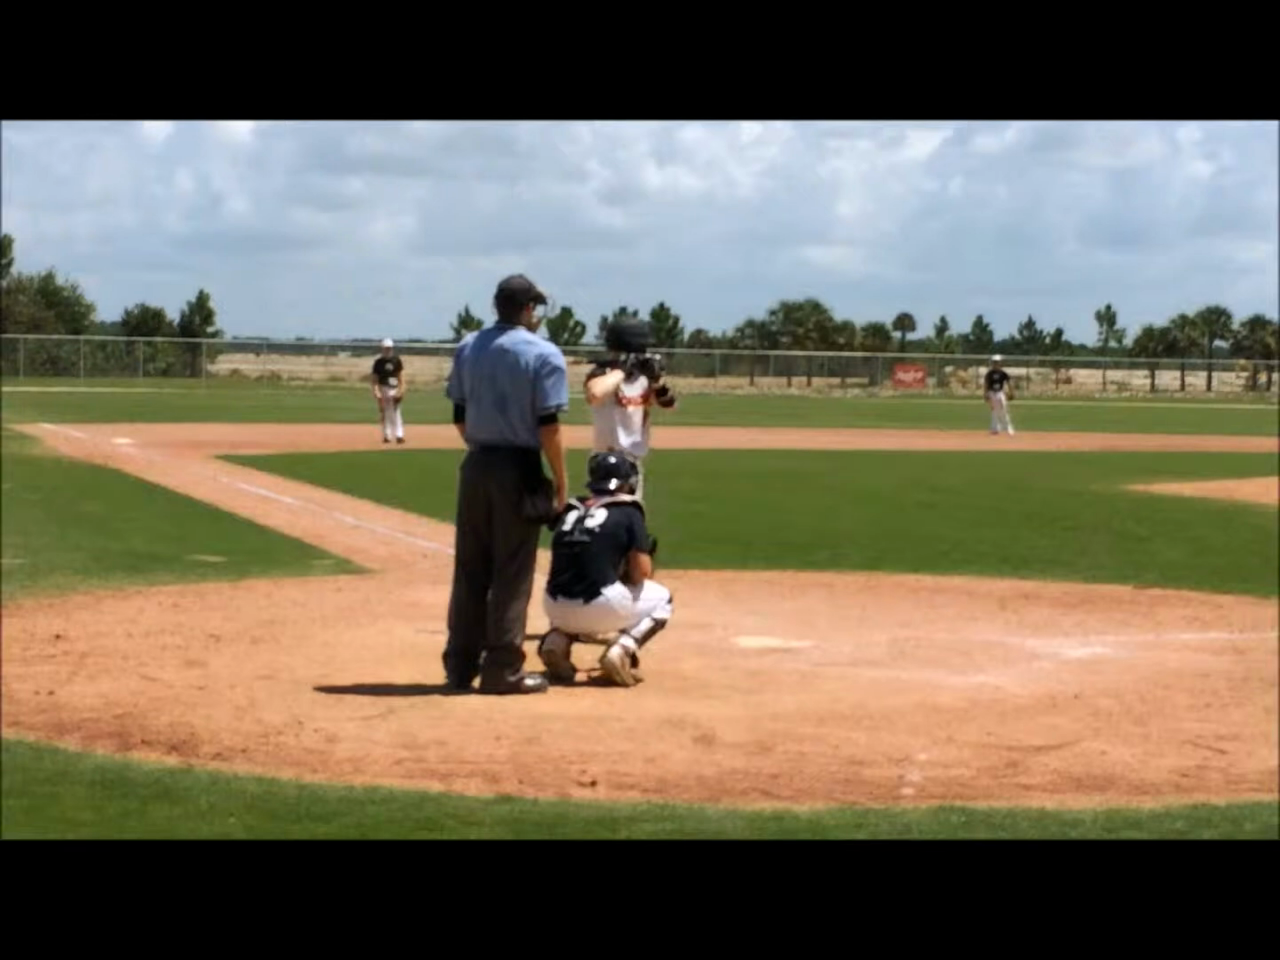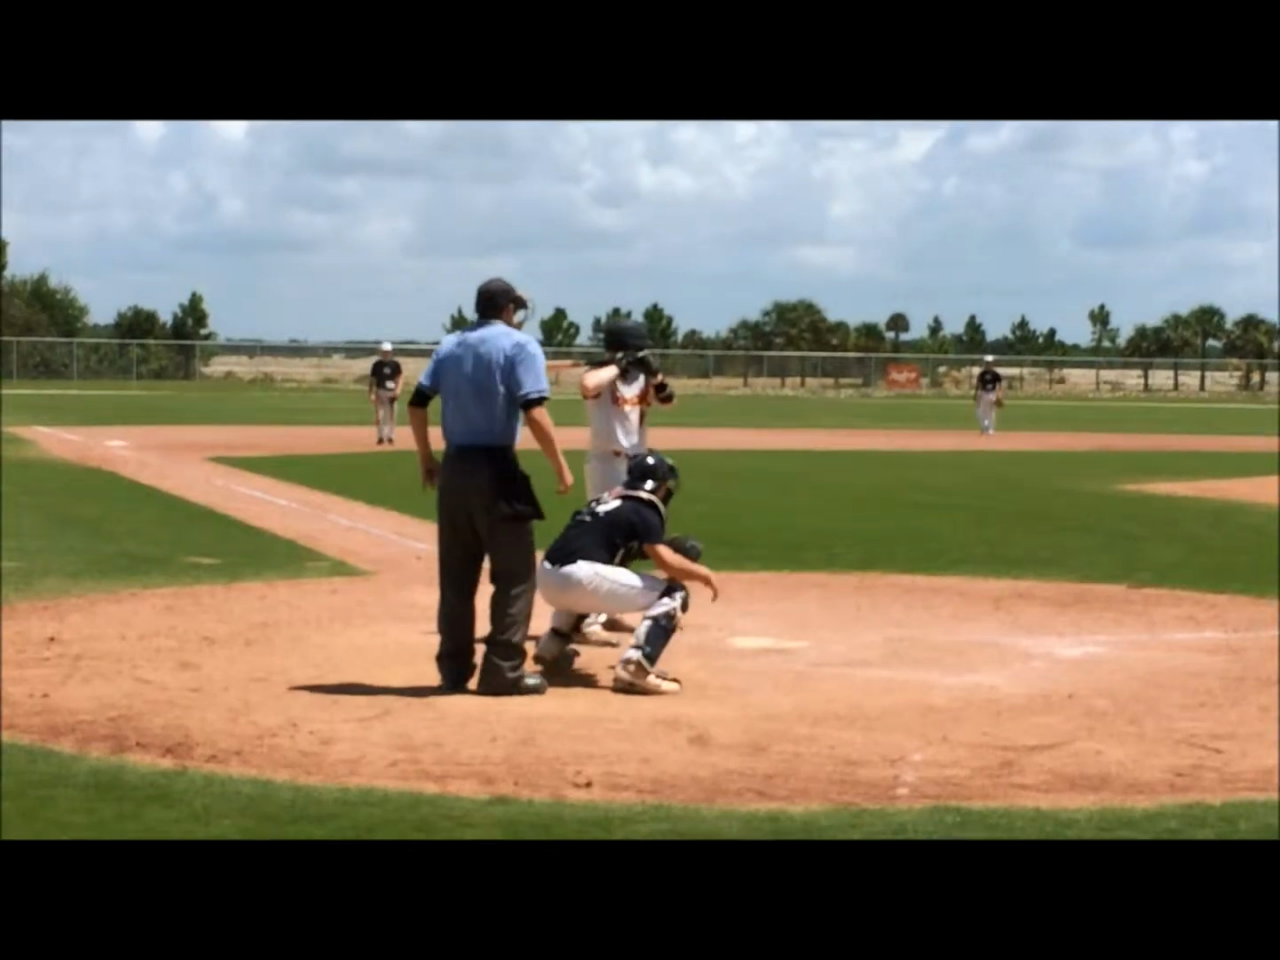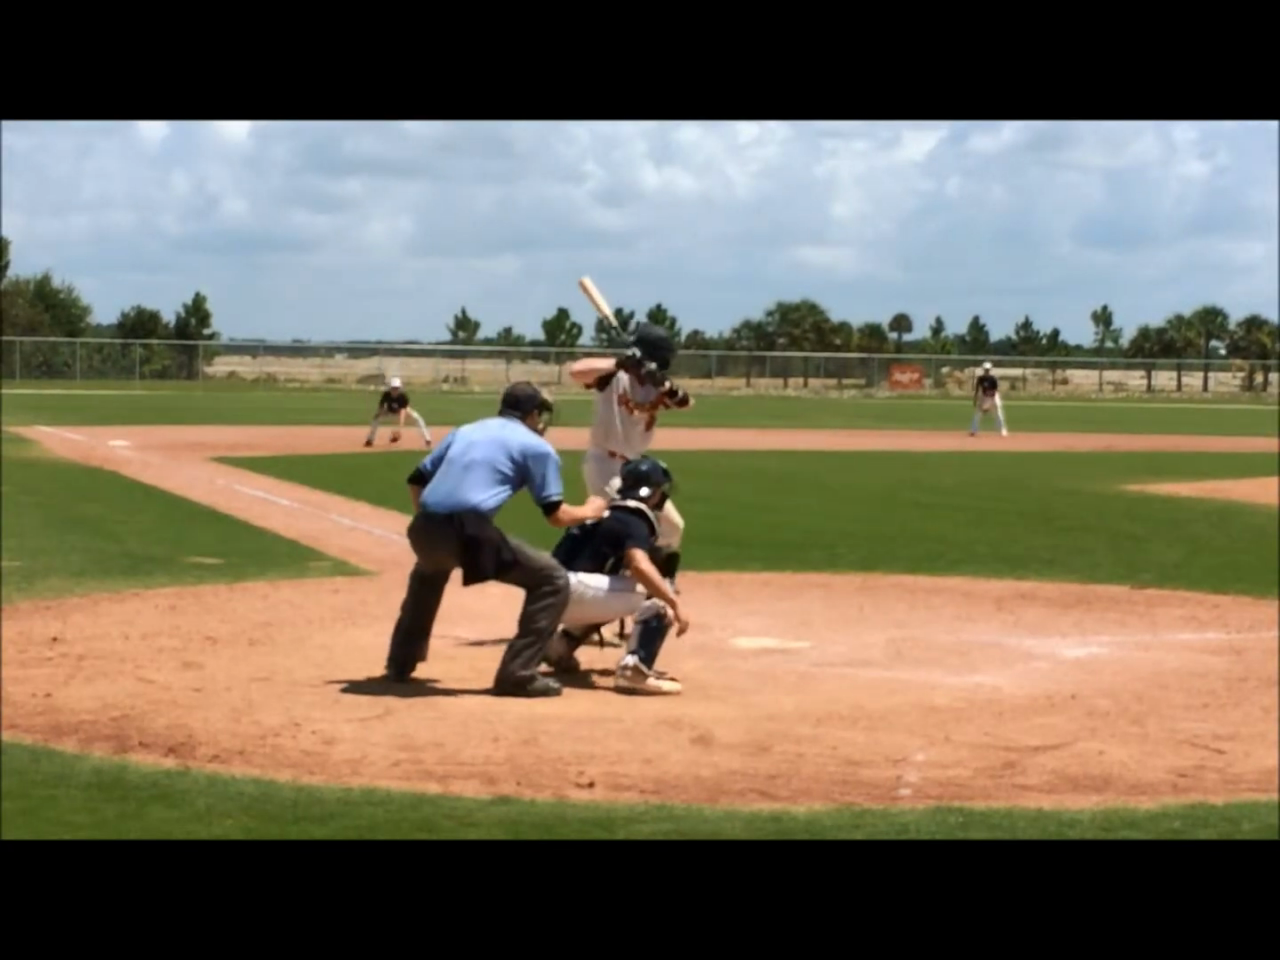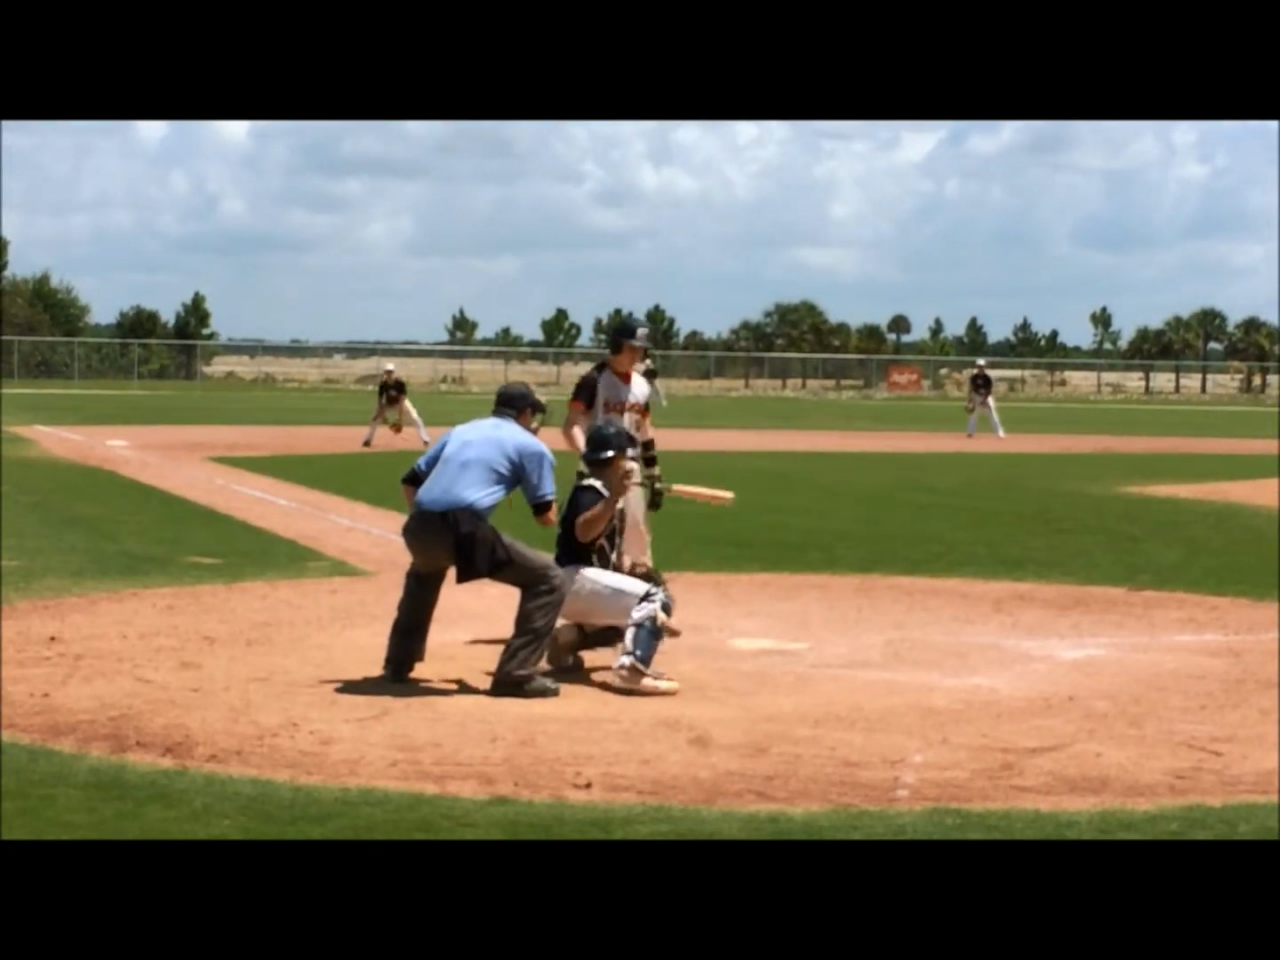
dt=1s
person 1, frame 1
left shoulder: (468, 346)
right shoulder: (544, 353)
left elbow: (460, 416)
right elbow: (548, 428)
right wrist: (560, 485)
left hip: (475, 467)
right hip: (519, 470)
left knee: (470, 571)
right knee: (512, 575)
left ankle: (461, 666)
right ankle: (503, 671)
person 1, frame 2
left shoulder: (449, 345)
right shoulder: (519, 344)
left elbow: (418, 403)
right elbow: (534, 412)
left wrist: (426, 458)
right wrist: (561, 467)
left hip: (453, 467)
right hip: (493, 467)
left knee: (456, 574)
right knee: (514, 572)
left ankle: (454, 669)
right ankle: (503, 670)
person 1, frame 3
left shoulder: (465, 430)
right shoulder: (536, 446)
left elbow: (417, 480)
right elbow: (556, 515)
right wrist: (590, 510)
left hip: (424, 530)
right hip: (468, 532)
left knee: (427, 575)
right knee: (552, 580)
left ankle: (400, 663)
right ankle: (518, 675)
person 1, frame 4
left shoulder: (461, 430)
right shoulder: (532, 446)
left elbow: (411, 482)
right elbow: (546, 517)
right wrist: (541, 490)
left hip: (419, 528)
right hip: (464, 530)
left knee: (423, 574)
right knee: (548, 580)
left ankle: (398, 663)
right ankle: (515, 675)
person 2, frame 1
left shoulder: (644, 374)
right shoulder: (602, 373)
left elbow: (668, 403)
right elbow: (595, 394)
left wrist: (656, 378)
right wrist: (622, 369)
left hip: (635, 459)
person 2, frame 2
left shoulder: (639, 376)
right shoulder: (600, 372)
left elbow: (666, 399)
right elbow: (587, 386)
left wrist: (654, 373)
right wrist: (618, 365)
right hip: (606, 466)
left ankle: (606, 612)
right ankle: (589, 621)
person 2, frame 3
left shoulder: (655, 383)
right shoulder: (614, 375)
left elbow: (685, 403)
right elbow: (576, 371)
left wrist: (663, 384)
right wrist: (619, 362)
right hip: (605, 464)
left knee: (672, 525)
person 2, frame 4
left shoulder: (642, 385)
right shoulder: (594, 380)
left elbow: (645, 432)
right elbow: (571, 426)
left wrist: (654, 475)
left hip: (631, 471)
left knee: (638, 536)
person 3, frame 1
left shoulder: (571, 512)
right shoulder: (629, 512)
right elbow: (642, 571)
left hip: (556, 609)
right hip: (600, 609)
right knee: (661, 598)
left ankle: (558, 641)
right ankle: (623, 649)
person 3, frame 2
left shoulder: (606, 500)
right shoulder: (644, 512)
right elbow: (665, 561)
right wrist: (703, 573)
left hip: (549, 577)
right hip: (578, 577)
right knee: (672, 595)
left ankle: (552, 647)
right ankle: (636, 667)
person 3, frame 3
left shoulder: (612, 512)
right shoulder: (634, 520)
right elbow: (639, 566)
right wrist: (675, 603)
right hip: (571, 591)
left knee: (610, 596)
right knee: (659, 595)
left ankle: (560, 647)
right ankle: (634, 670)
person 3, frame 4
left shoulder: (596, 488)
right shoulder: (591, 492)
right elbow: (584, 532)
left wrist: (628, 570)
right wrist: (616, 496)
left hip: (574, 584)
right hip: (575, 581)
left knee: (628, 614)
right knee: (655, 599)
left ankle: (567, 640)
right ankle: (632, 669)
